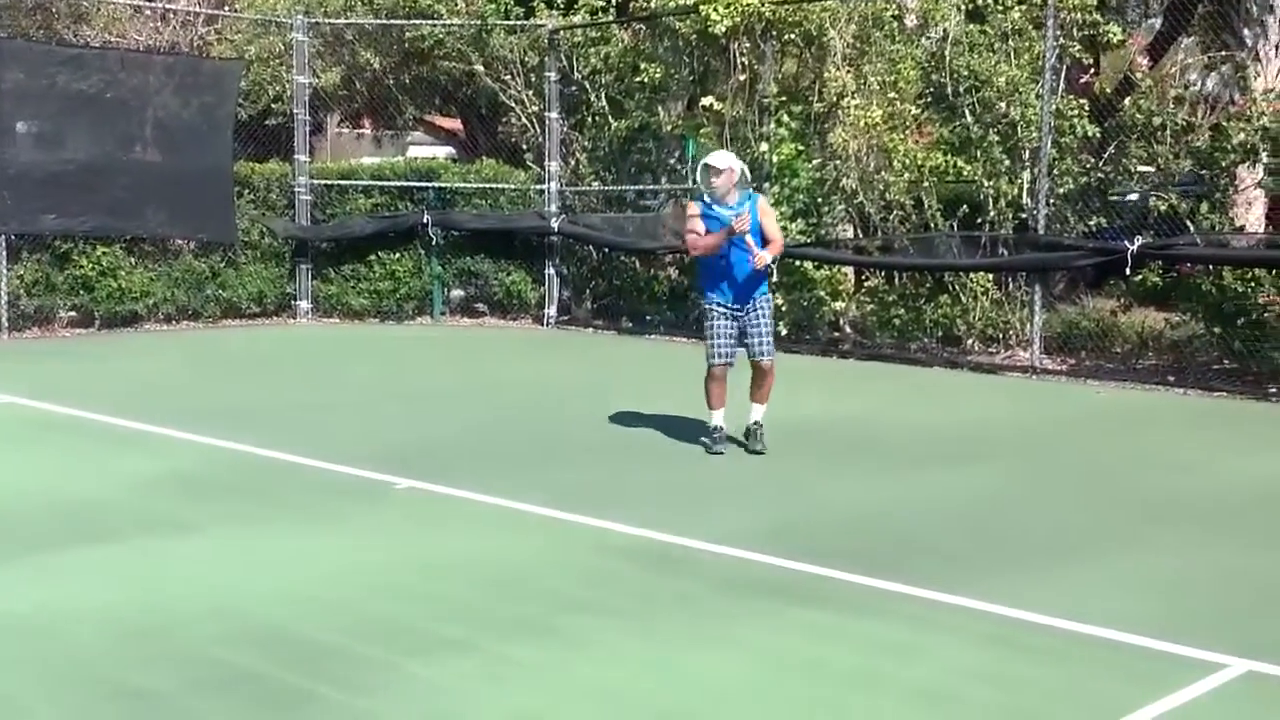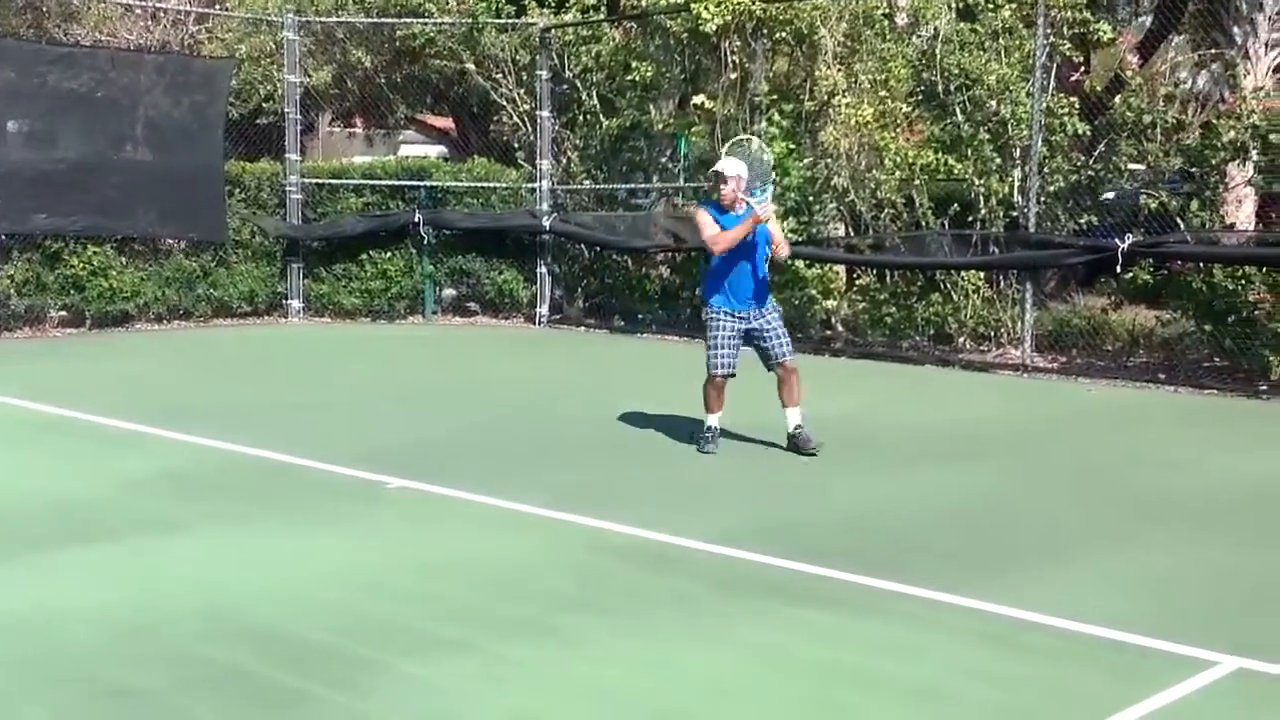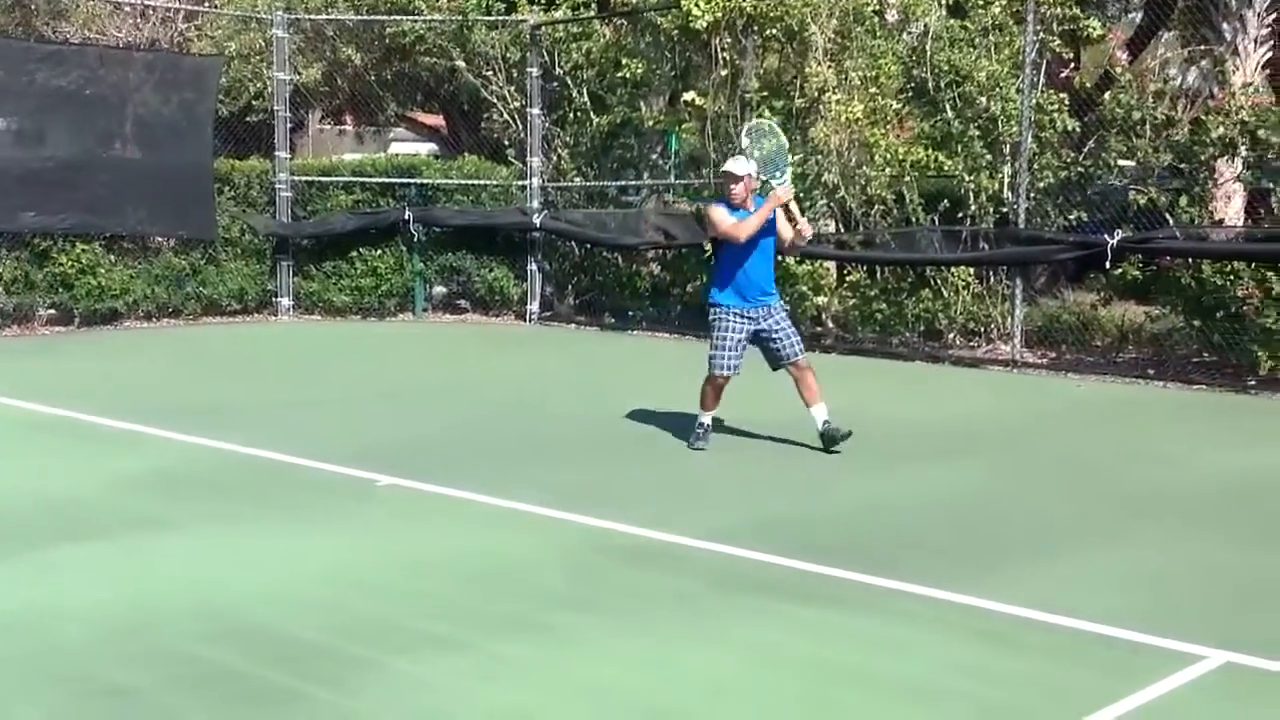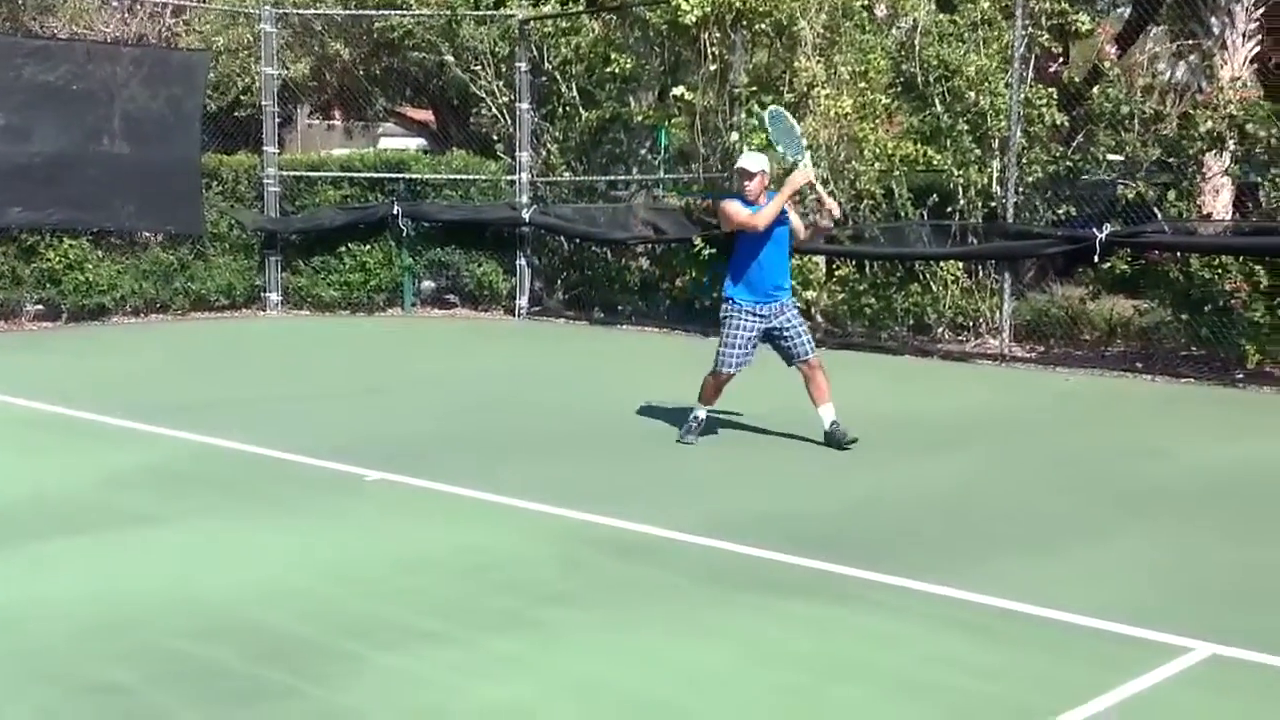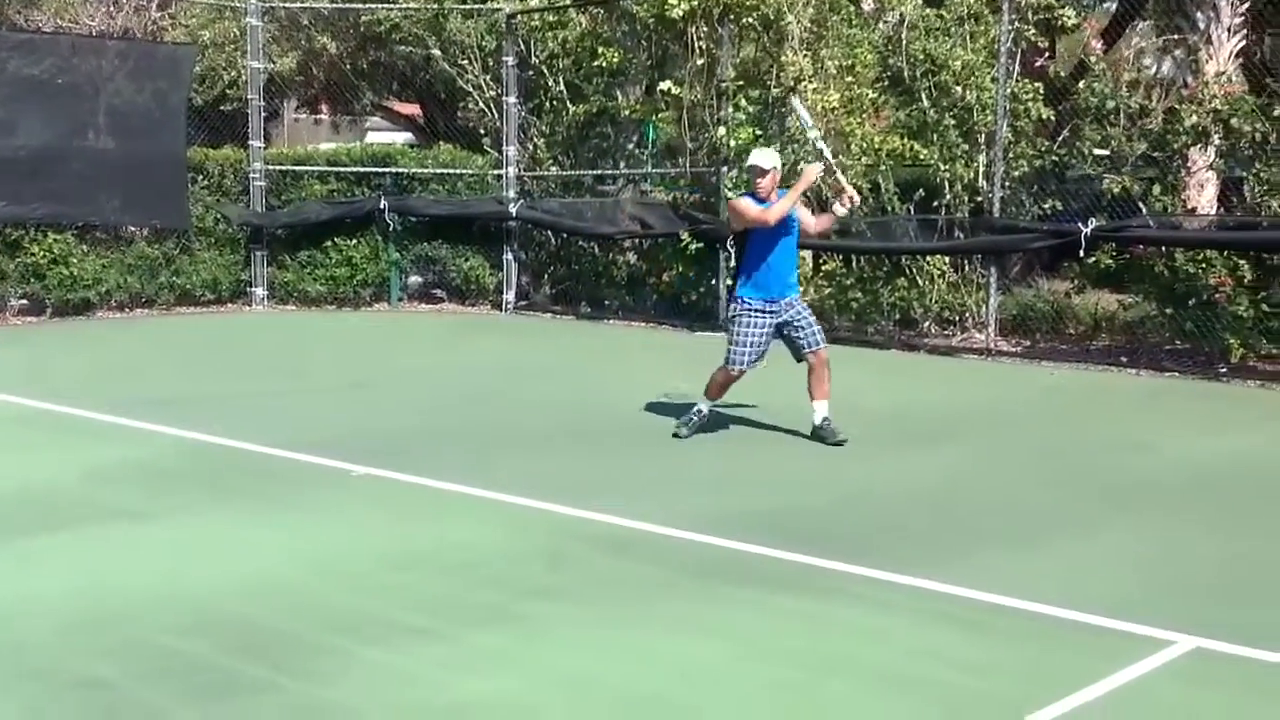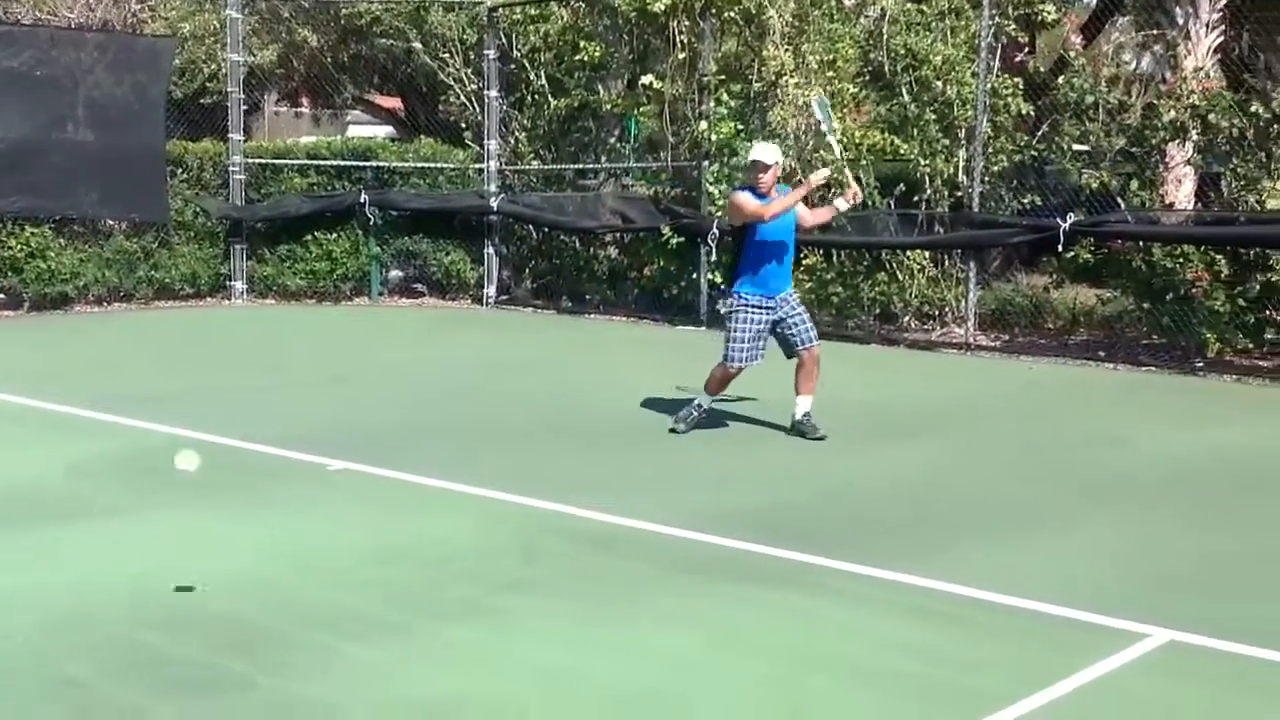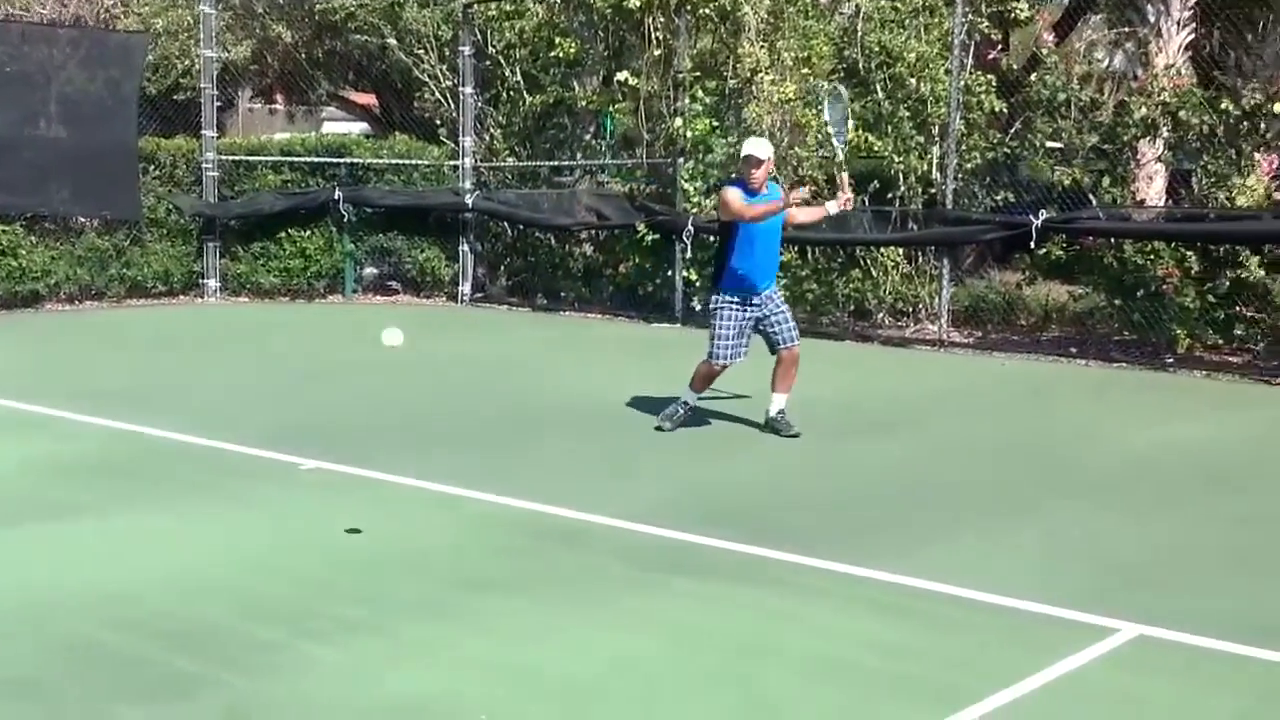
dt=0.1s
person 1, frame 1
left shoulder: (757, 204)
right shoulder: (697, 207)
left elbow: (777, 241)
right elbow: (695, 248)
left wrist: (767, 255)
right wrist: (728, 233)
left hip: (755, 298)
right hip: (717, 300)
left knee: (764, 364)
right knee: (717, 367)
left ankle: (755, 425)
right ankle: (717, 428)
person 1, frame 2
left shoulder: (763, 212)
right shoulder: (705, 213)
left elbow: (779, 248)
right elbow: (716, 246)
left wrist: (782, 250)
right wrist: (749, 223)
left hip: (761, 305)
right hip: (721, 309)
left knee: (786, 366)
right knee: (718, 374)
left ankle: (796, 430)
right ankle: (711, 428)
person 1, frame 3
left shoulder: (773, 207)
right shoulder: (717, 211)
left elbow: (789, 242)
right elbow: (739, 234)
left wrist: (801, 235)
right wrist: (770, 205)
left hip: (768, 306)
right hip: (729, 308)
left knee: (799, 364)
right knee: (719, 374)
left ankle: (824, 426)
right ankle: (703, 425)
person 1, frame 4
left shoulder: (781, 202)
right shoulder: (730, 207)
left elbow: (804, 235)
right elbow: (758, 222)
left wrist: (828, 215)
right wrist: (789, 189)
left hip: (781, 303)
right hip: (743, 305)
left knee: (811, 361)
right knee: (725, 370)
left ankle: (830, 426)
right ankle: (698, 417)
person 1, frame 5
left shoulder: (789, 199)
right shoulder: (741, 204)
left elbow: (814, 228)
right elbow: (769, 218)
left wrist: (839, 208)
right wrist: (802, 184)
left hip: (789, 299)
right hip: (751, 303)
left knee: (818, 356)
right knee: (734, 369)
left ankle: (821, 421)
right ankle: (701, 411)
person 1, frame 6
left shoulder: (786, 194)
right shoulder: (741, 199)
left elbow: (805, 220)
right elbow: (765, 214)
left wrist: (842, 203)
right wrist: (805, 187)
left hip: (784, 296)
right hip: (747, 298)
left knee: (809, 353)
right knee: (733, 365)
left ankle: (801, 416)
right ankle: (699, 406)
person 1, frame 7
left shoulder: (776, 191)
right shoulder: (730, 193)
left elbow: (794, 216)
right elbow: (747, 214)
left wrist: (833, 206)
right wrist: (783, 202)
left hip: (767, 293)
right hip: (731, 295)
left knee: (790, 352)
right knee: (718, 362)
left ankle: (775, 413)
right ankle: (686, 404)
